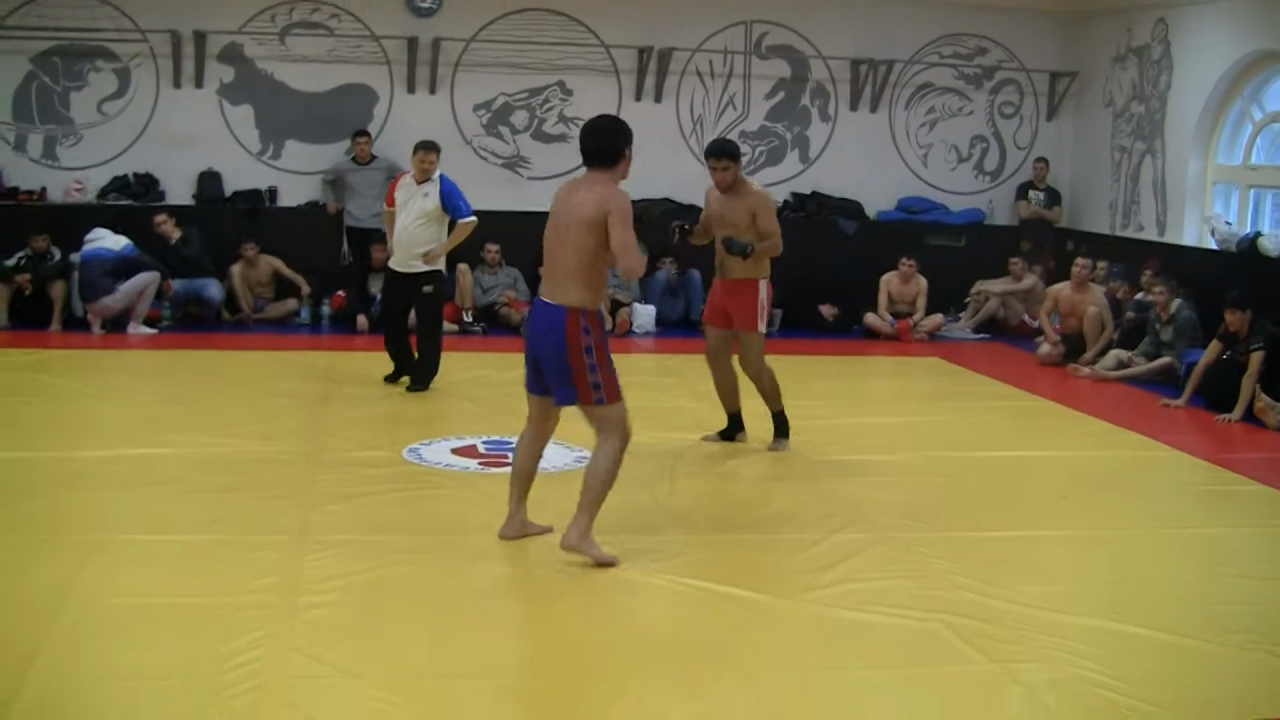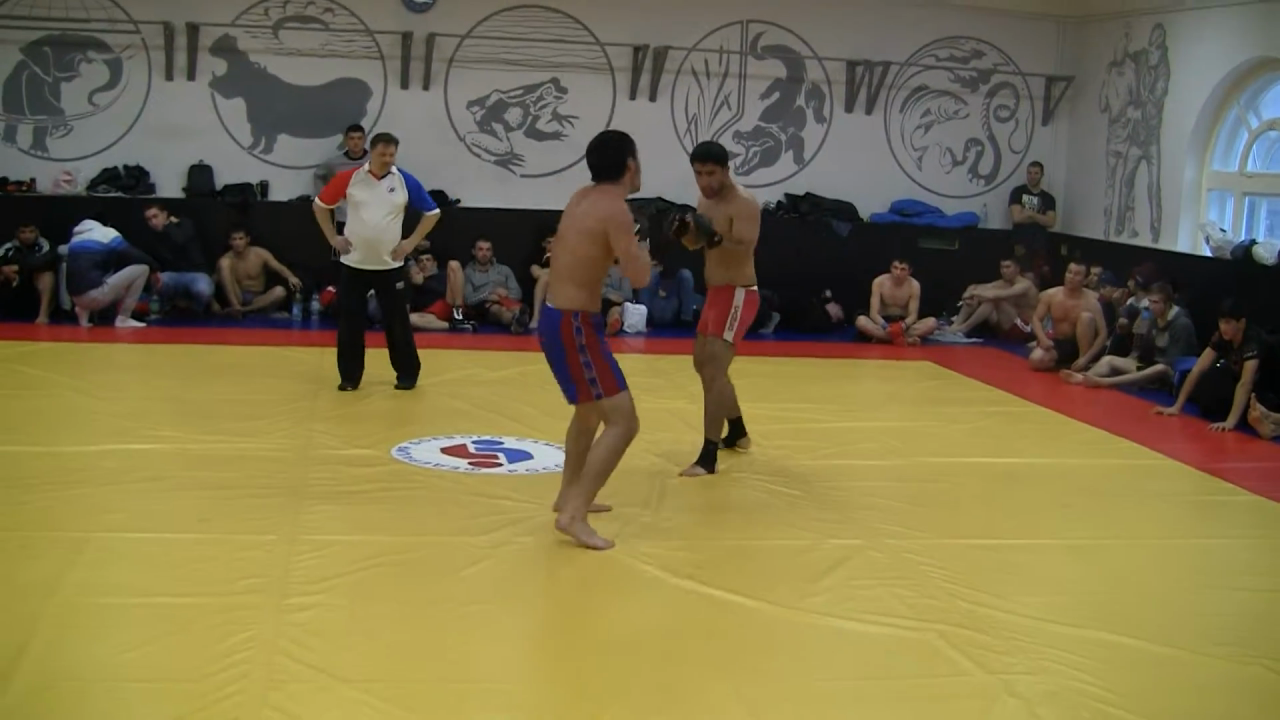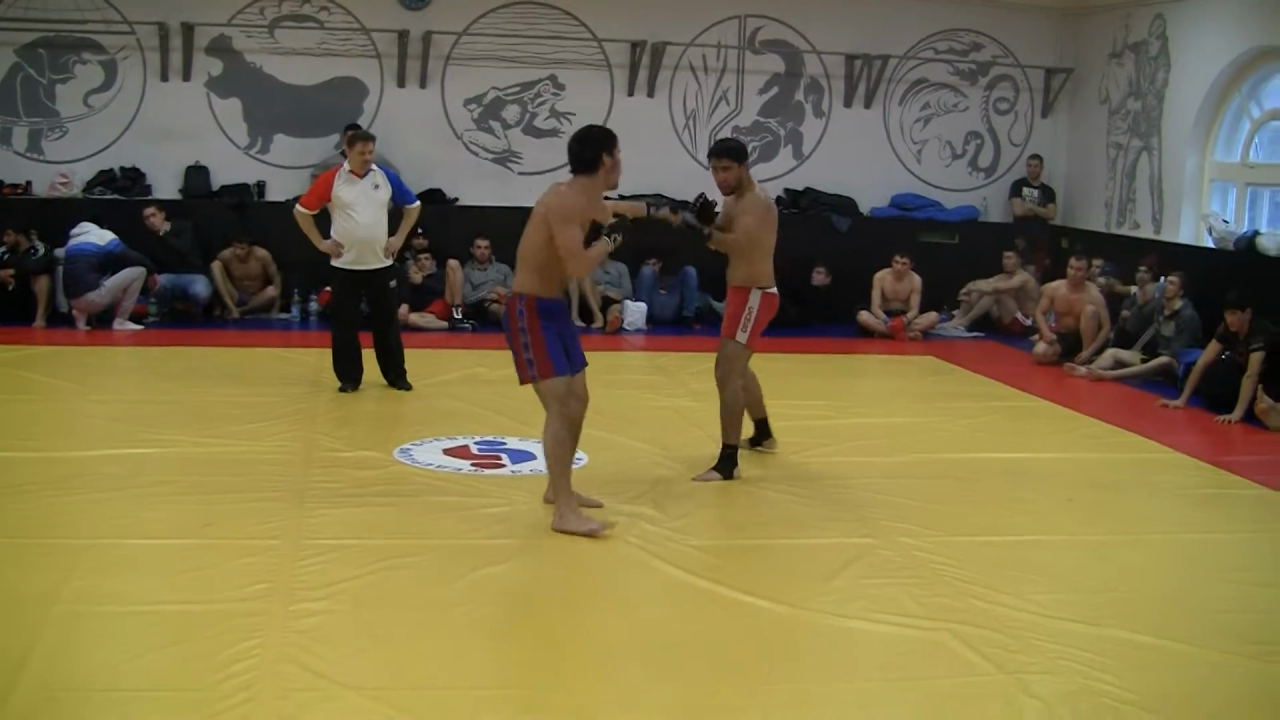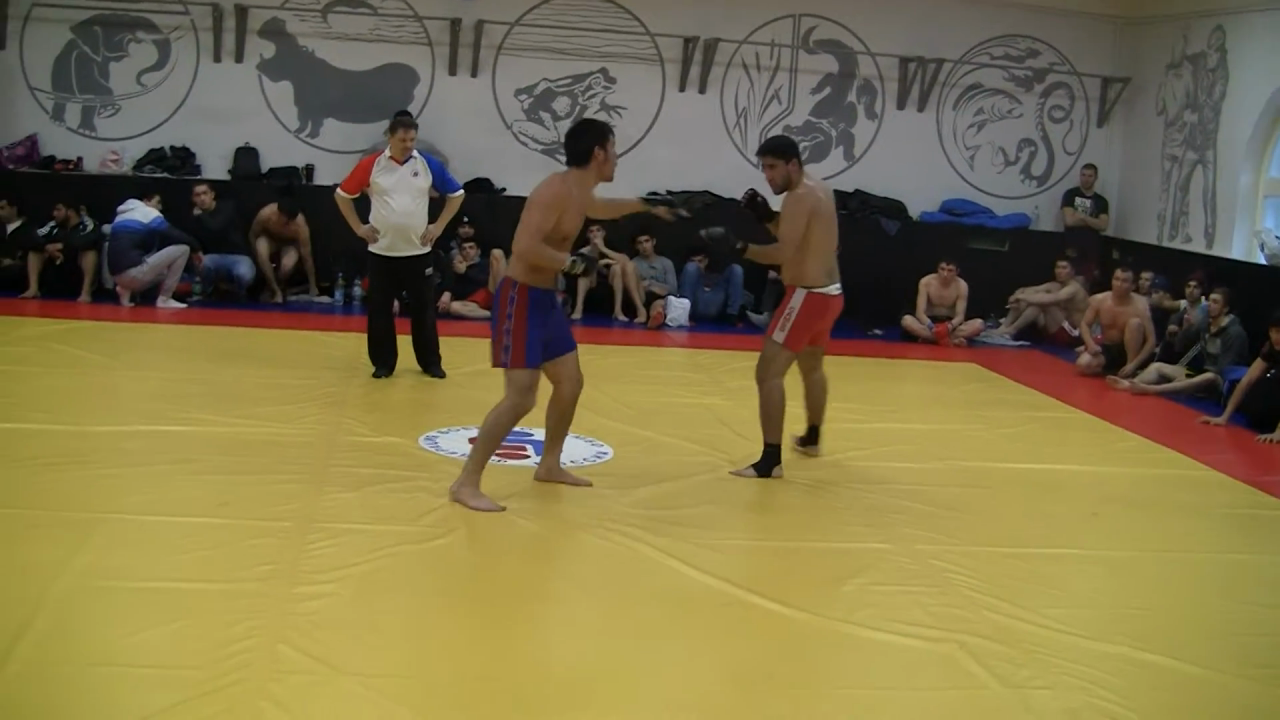
dt=0.7s
person 1, frame 1
left shoulder: (566, 193)
right shoulder: (614, 199)
right elbow: (631, 268)
right wrist: (635, 255)
left hip: (542, 315)
right hip: (575, 325)
left knee: (538, 424)
right knee: (615, 434)
left ankle: (515, 518)
right ankle: (580, 532)
person 1, frame 2
left shoulder: (583, 198)
right shoulder: (613, 212)
right elbow: (638, 276)
right wrist: (639, 244)
left hip: (560, 320)
right hip: (574, 328)
left knee: (590, 412)
right knee: (623, 424)
left ankle: (570, 497)
right ankle: (575, 515)
person 1, frame 3
left shoulder: (585, 196)
right shoulder: (566, 201)
left elbow: (609, 210)
right elbow: (577, 268)
left wrist: (653, 212)
right wrist: (608, 240)
left hip: (553, 307)
right hip: (529, 311)
left knee: (577, 399)
right knee: (560, 405)
left ankle: (558, 488)
right ankle: (566, 513)
person 1, frame 4
left shoulder: (582, 192)
right shoulder: (554, 191)
left elbow: (603, 209)
right elbow: (525, 248)
left wrist: (650, 207)
right wrist: (573, 263)
left hip: (545, 298)
right hip: (520, 298)
left knee: (571, 382)
right knee: (519, 398)
left ankle: (549, 464)
right ankle: (467, 483)
person 2, frame 1
left shoulder: (758, 198)
right shoulder: (711, 195)
left elbow: (776, 245)
right elbow: (704, 235)
left wrist: (748, 250)
right wrist: (687, 233)
left hip: (751, 287)
right hip: (721, 284)
left knee: (752, 363)
right knee: (716, 358)
left ankle: (780, 426)
right ankle: (734, 426)
person 2, frame 2
left shoulder: (744, 204)
right shoulder: (705, 200)
left elbow: (744, 253)
right elbow: (694, 242)
left wrist: (715, 238)
right wrist: (683, 229)
left hip: (737, 296)
right hip: (717, 293)
left knee: (713, 373)
right knee: (705, 365)
left ankle: (708, 456)
right ankle: (737, 432)
person 2, frame 3
left shoulder: (758, 202)
right shoulder: (733, 199)
left elbow: (738, 244)
right elbow: (718, 235)
left wrist: (702, 228)
right wrist: (707, 219)
left hip: (755, 296)
right hip: (743, 293)
left knee: (727, 373)
right knee: (738, 368)
left ankle: (728, 462)
right ankle: (763, 434)
person 2, frame 4
left shoulder: (799, 197)
right shoulder: (819, 190)
left elbow: (783, 253)
left wrist: (736, 245)
right wrist: (765, 216)
left hip: (808, 296)
right hip: (827, 293)
left knee: (768, 373)
right knee: (811, 367)
left ankle: (770, 460)
right ankle: (812, 437)
person 3, frame 1
left shoulder: (445, 187)
right shoulder: (400, 182)
left elbow: (468, 221)
right elbow: (389, 210)
left wrist: (443, 249)
right wrist: (390, 239)
left hip: (428, 269)
right hip: (397, 266)
left knee: (428, 327)
right knee: (391, 321)
left ankle: (422, 376)
right ankle: (404, 366)
person 3, frame 2
left shoulder: (405, 181)
right shoulder: (349, 177)
left elbow: (432, 212)
right elbow: (320, 204)
left wrist: (412, 242)
right wrist: (333, 237)
left hip: (390, 265)
right hip: (354, 264)
left knee: (397, 322)
right knee: (350, 323)
left ankle: (408, 374)
right ankle: (350, 376)
person 3, frame 3
left shoulder: (386, 177)
right shoulder: (331, 180)
left elbow: (413, 205)
right elbow: (301, 210)
left wrist: (400, 237)
right wrist: (320, 242)
left hip: (381, 264)
right hip: (345, 265)
left knee: (386, 322)
right knee: (344, 324)
left ankle: (396, 376)
right ankle: (349, 378)
person 3, frame 4
left shoulder: (428, 165)
right shoulder: (371, 165)
left elbow: (456, 194)
right elbow: (343, 194)
left wrist: (439, 226)
right wrist: (358, 227)
left hip: (419, 251)
right hip: (381, 251)
left knee: (423, 308)
right knee: (379, 309)
left ankle: (430, 362)
right ankle: (383, 363)
